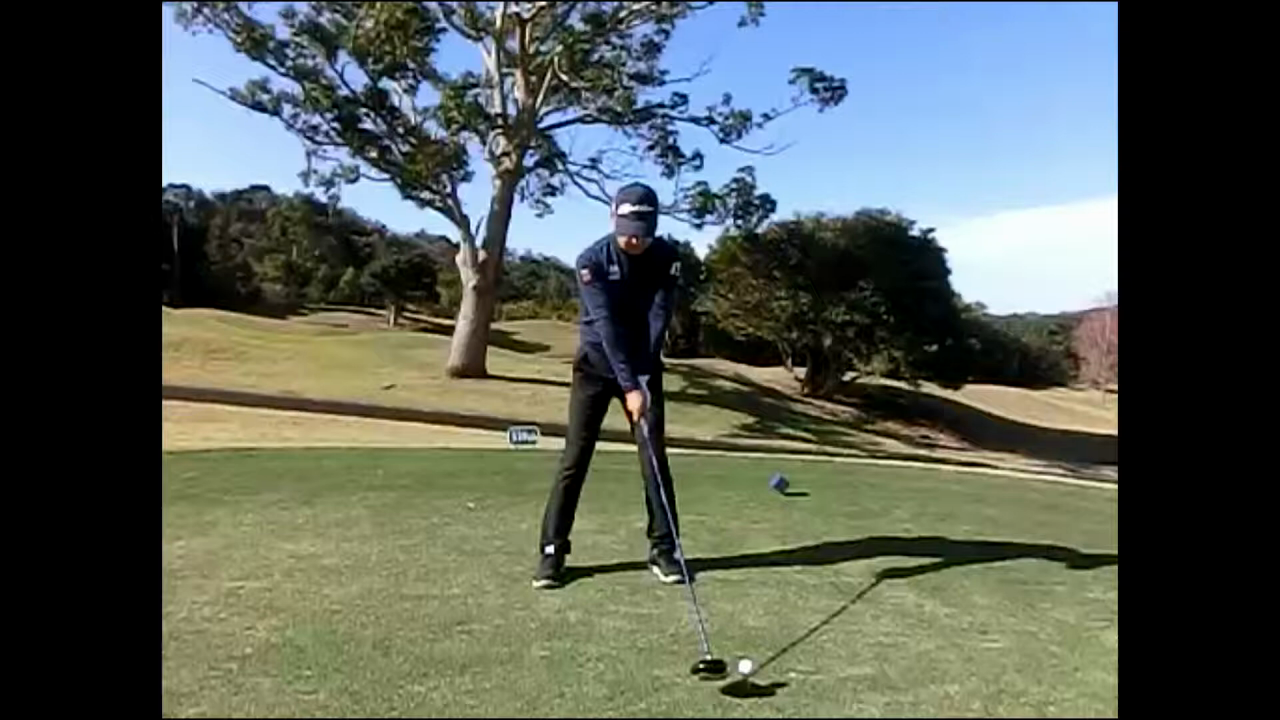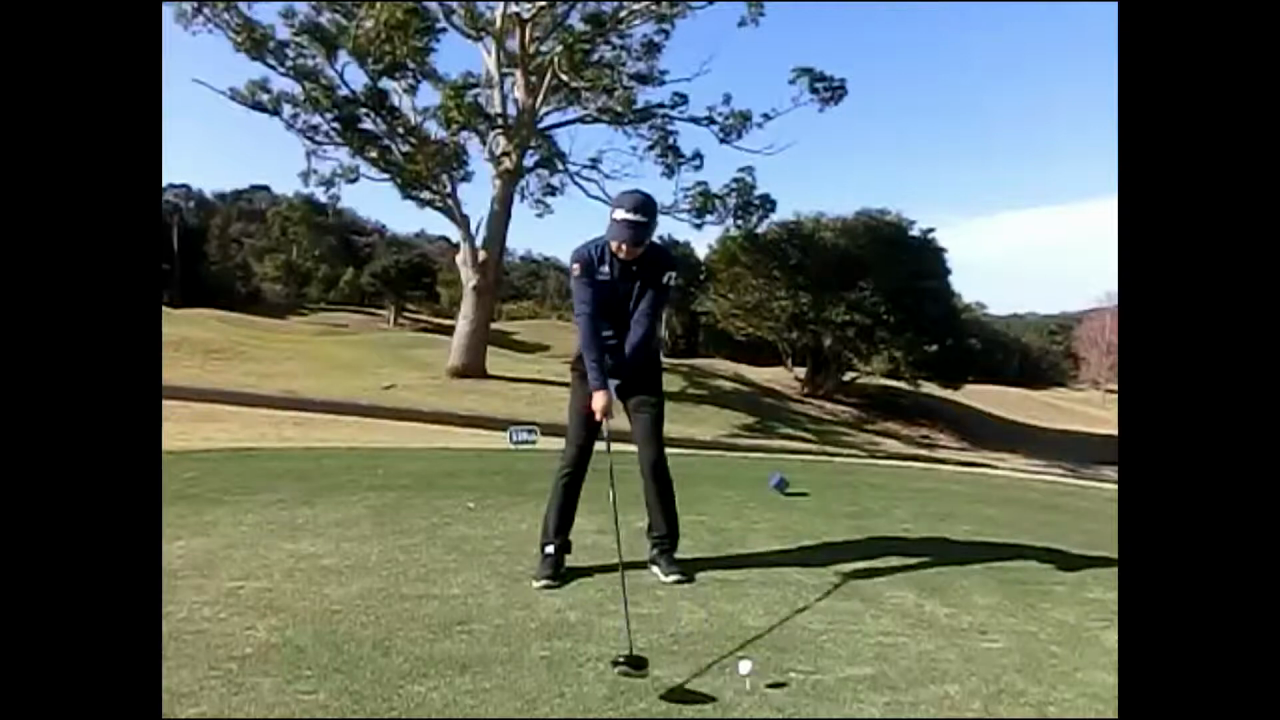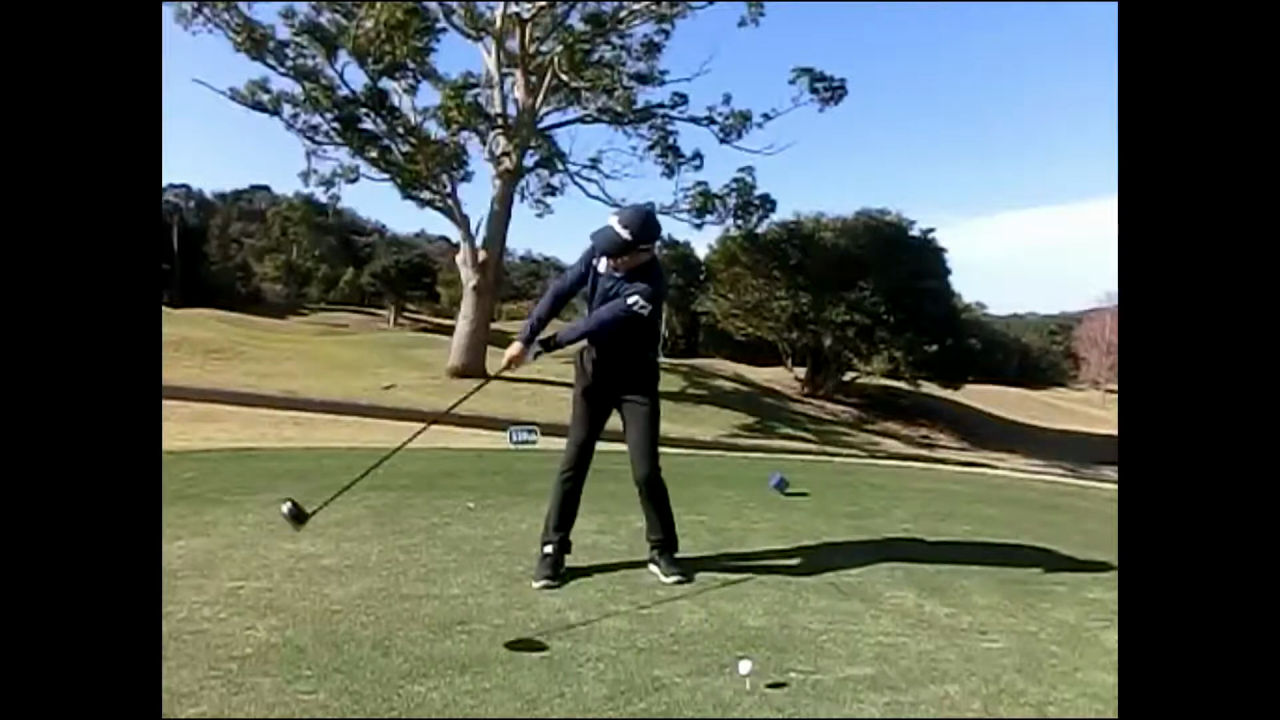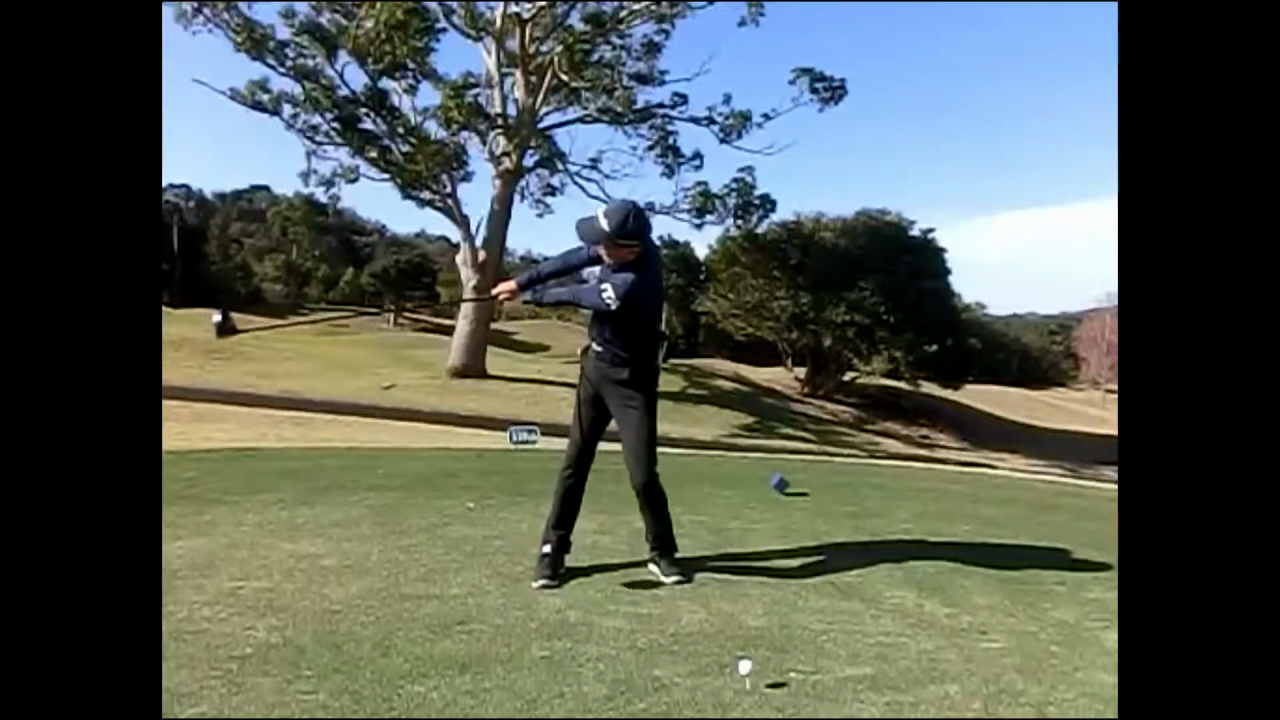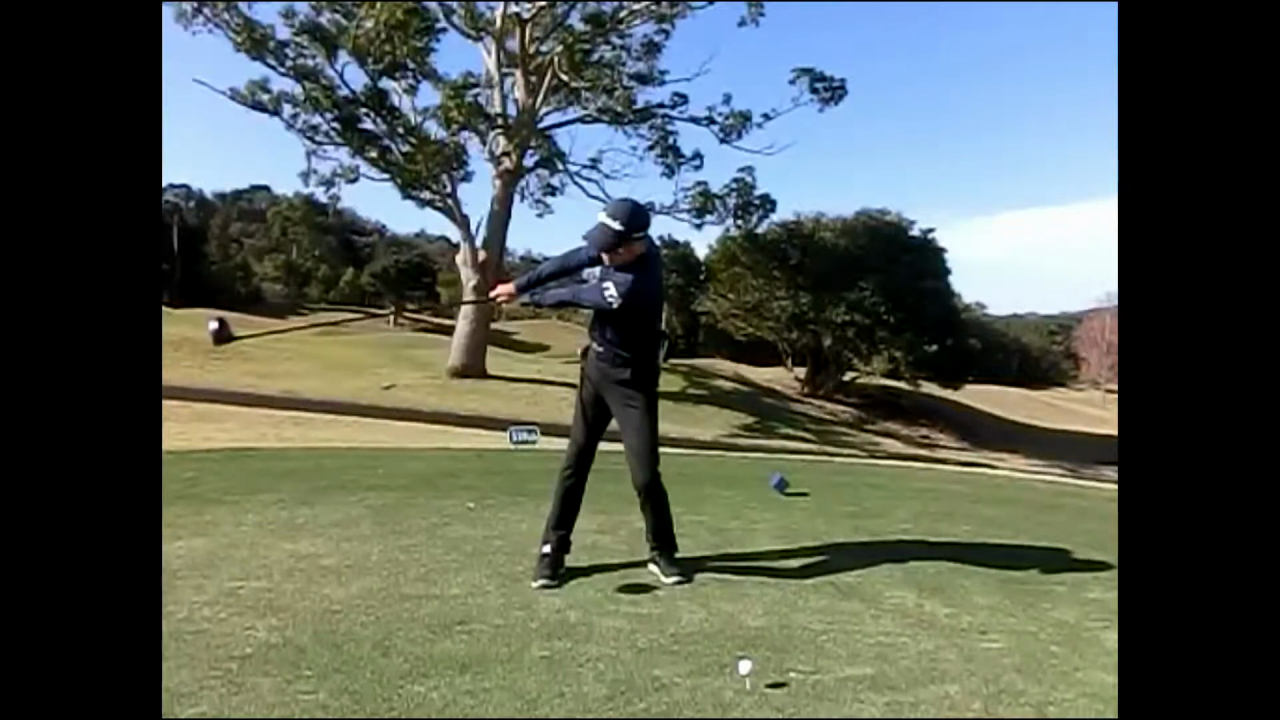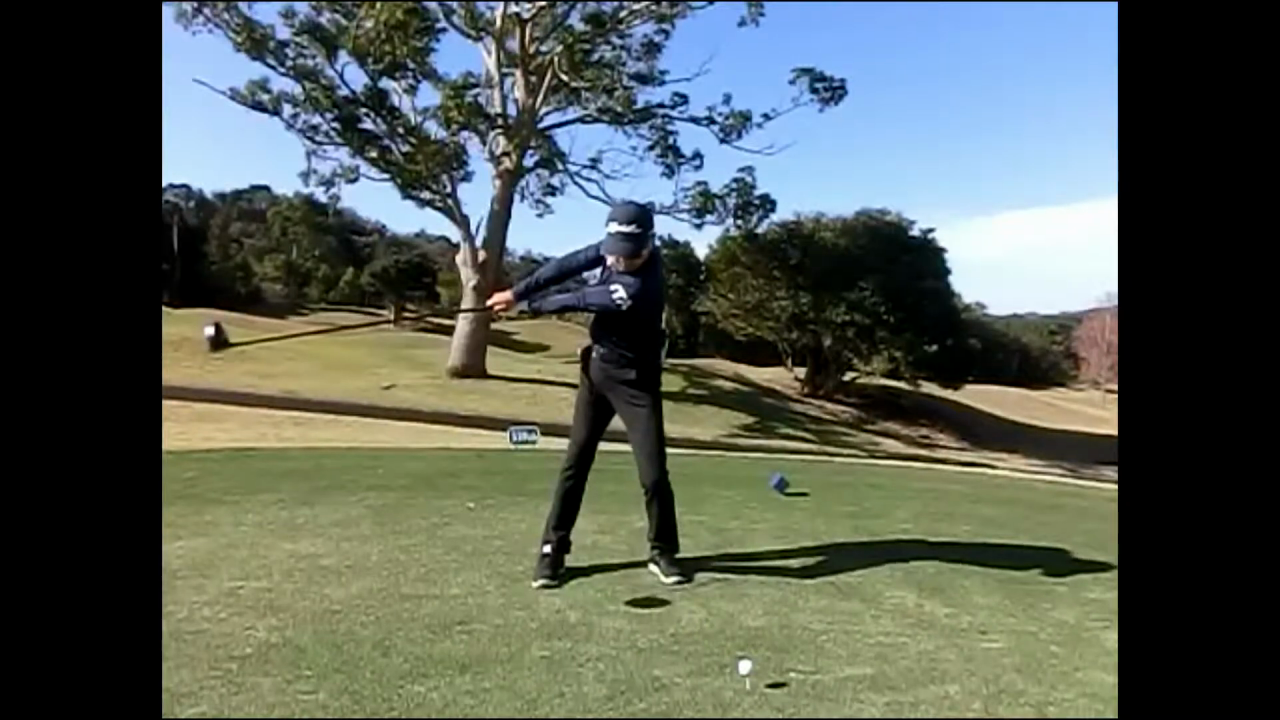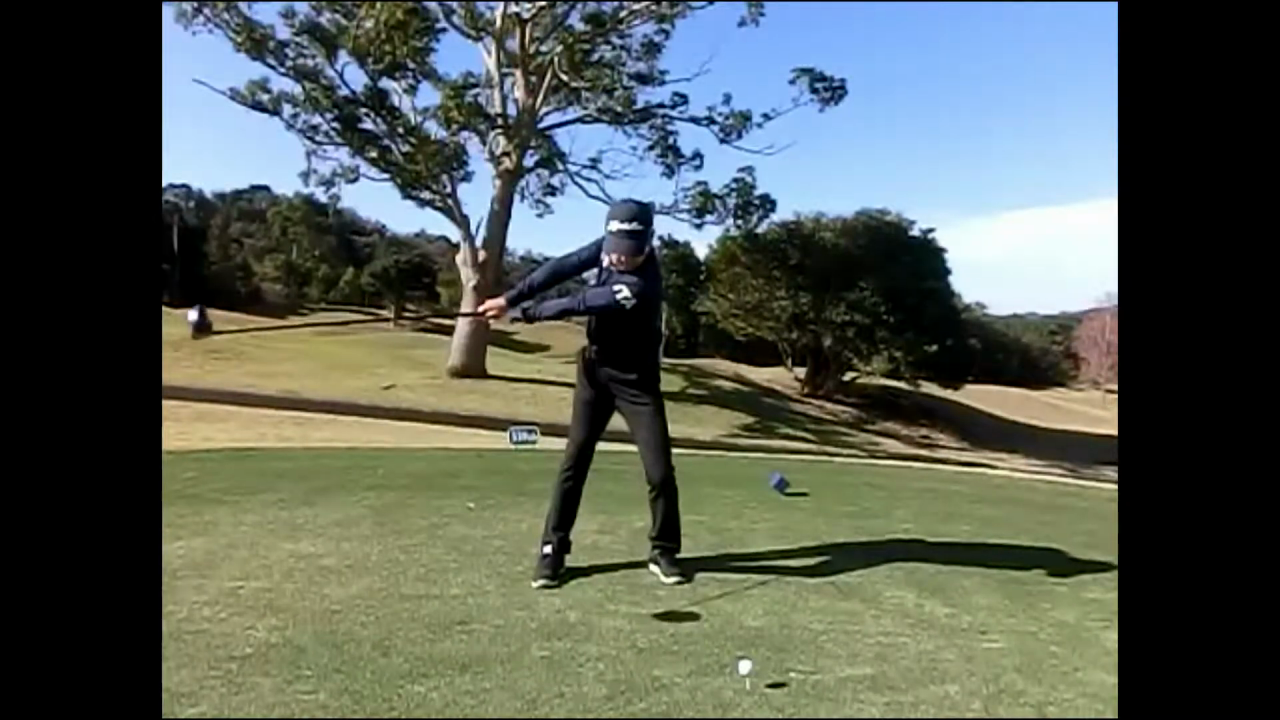
dt=0.5s
person 1, frame 1
left shoulder: (666, 258)
right shoulder: (591, 261)
left elbow: (658, 319)
right elbow: (606, 325)
left wrist: (642, 379)
right wrist: (628, 385)
left hip: (644, 367)
right hip: (595, 365)
left knee: (655, 460)
right knee: (575, 458)
left ankle: (662, 549)
right ankle: (552, 549)
person 1, frame 2
left shoulder: (662, 264)
right shoulder: (586, 258)
left elbow: (643, 325)
right elbow: (587, 322)
left wrist: (619, 382)
right wrist: (597, 384)
left hip: (640, 369)
right hip: (591, 366)
left knee: (653, 461)
right knee: (573, 459)
left ankle: (663, 549)
right ankle: (552, 550)
person 1, frame 3
left shoulder: (648, 287)
right shoulder: (604, 249)
left elbow: (595, 323)
right elbow: (564, 287)
left wrist: (544, 344)
right wrist: (526, 336)
left hip: (635, 376)
right hip: (595, 365)
left knee: (645, 470)
right knee: (573, 461)
left ankle: (662, 550)
right ankle: (553, 549)
person 1, frame 4
left shoulder: (634, 285)
right shoulder: (632, 246)
left elbow: (575, 296)
right elbow: (575, 258)
left wrist: (533, 294)
right wrist: (521, 281)
left hip: (631, 379)
right hip: (596, 364)
left knee: (643, 474)
right knee: (575, 461)
left ankle: (662, 552)
right ankle: (553, 548)
person 1, frame 5
left shoulder: (634, 285)
right shoulder: (626, 246)
left elbow: (575, 296)
right elbow: (573, 261)
left wrist: (532, 297)
right wrist: (519, 284)
left hip: (632, 378)
right hip: (597, 365)
left knee: (645, 475)
right knee: (575, 461)
left ankle: (662, 553)
right ankle: (553, 549)
person 1, frame 6
left shoulder: (640, 288)
right shoulder: (616, 247)
left elbow: (578, 301)
right elbow: (569, 264)
left wrist: (531, 305)
right wrist: (517, 291)
left hip: (635, 379)
right hip: (597, 367)
left knee: (653, 474)
right knee: (575, 462)
left ankle: (663, 552)
right ankle: (553, 549)
person 1, frame 7
left shoulder: (642, 286)
right shoulder: (608, 246)
left elbow: (578, 305)
right elbow: (560, 269)
left wrist: (525, 313)
right wrist: (509, 299)
left hip: (636, 378)
right hip: (596, 368)
left knee: (660, 472)
right knee: (574, 462)
left ankle: (663, 552)
right ankle: (552, 549)
